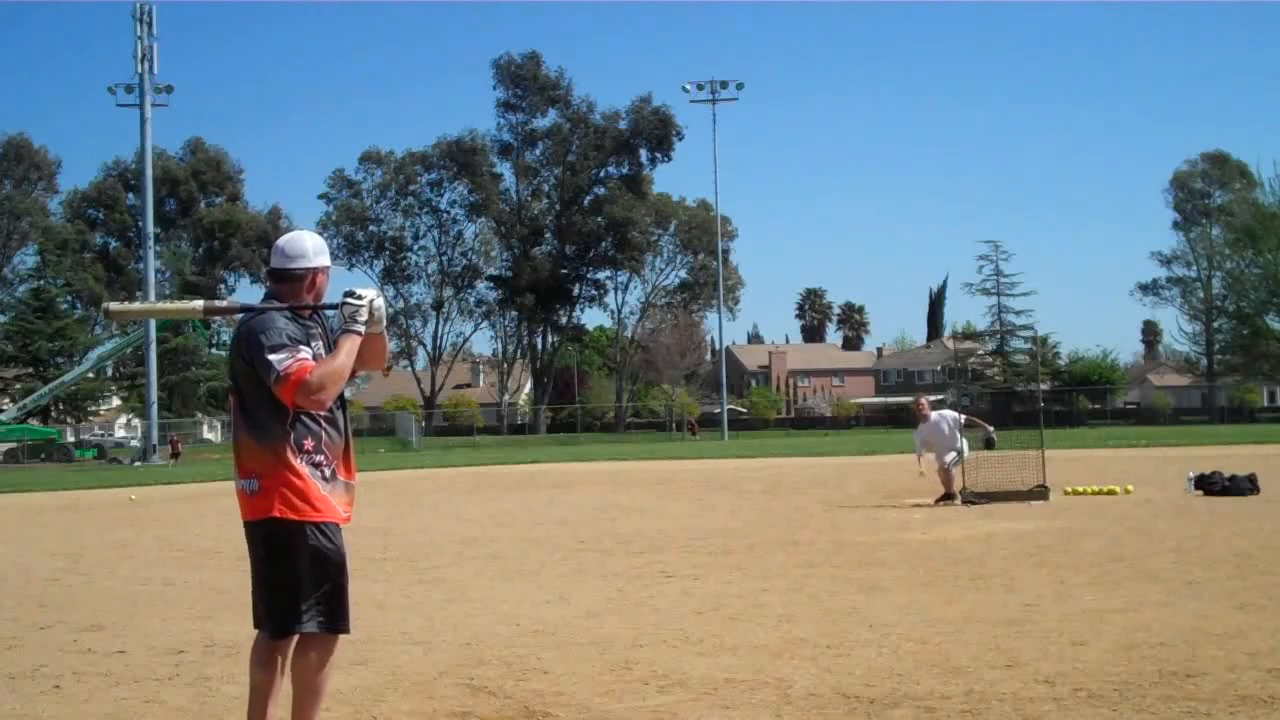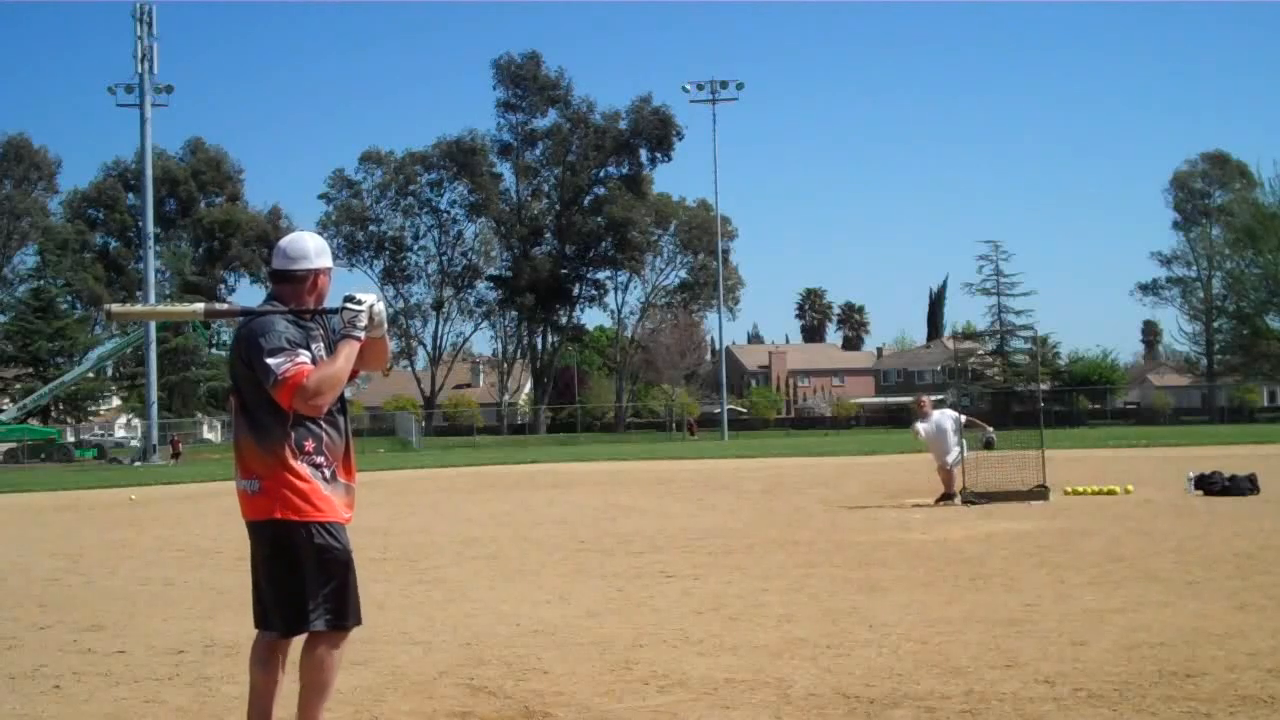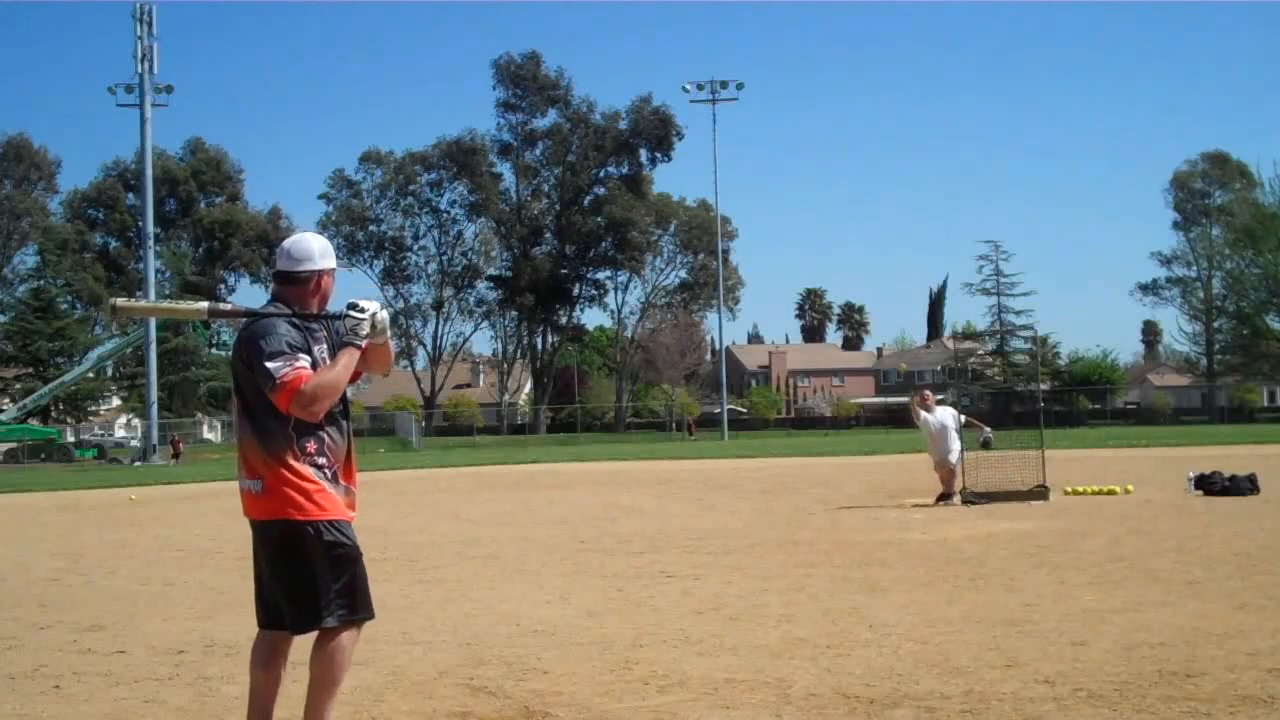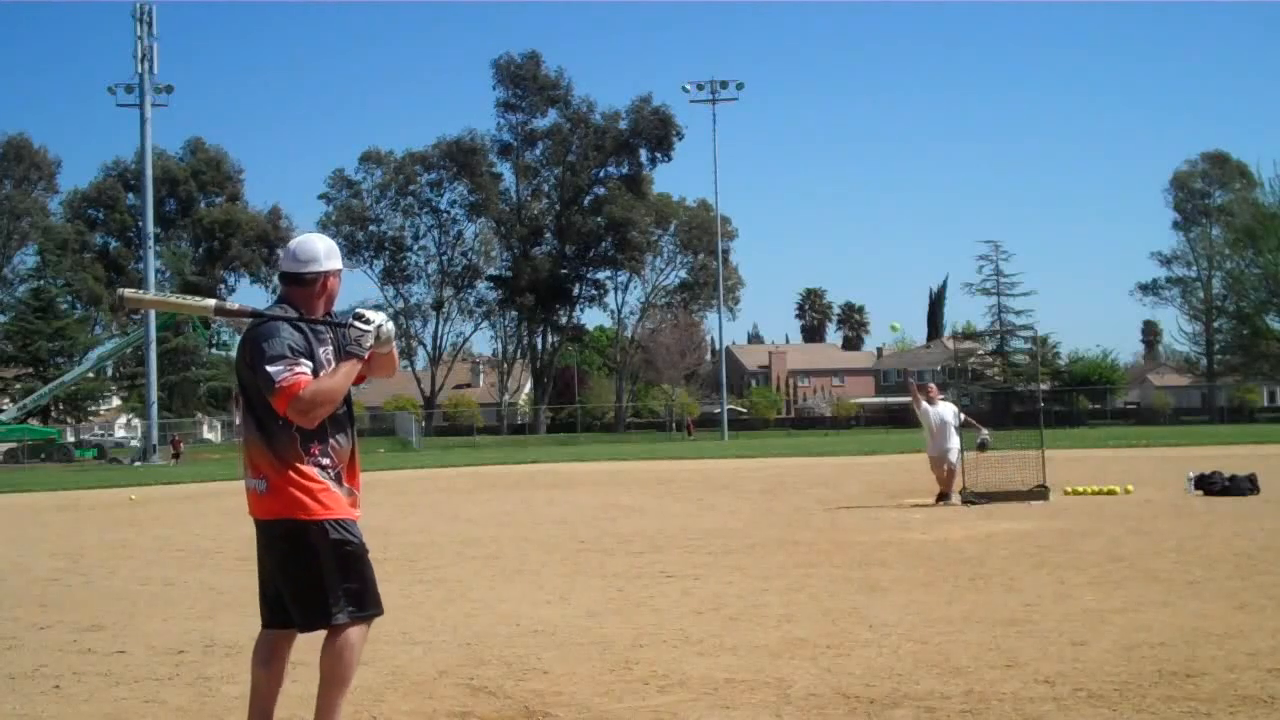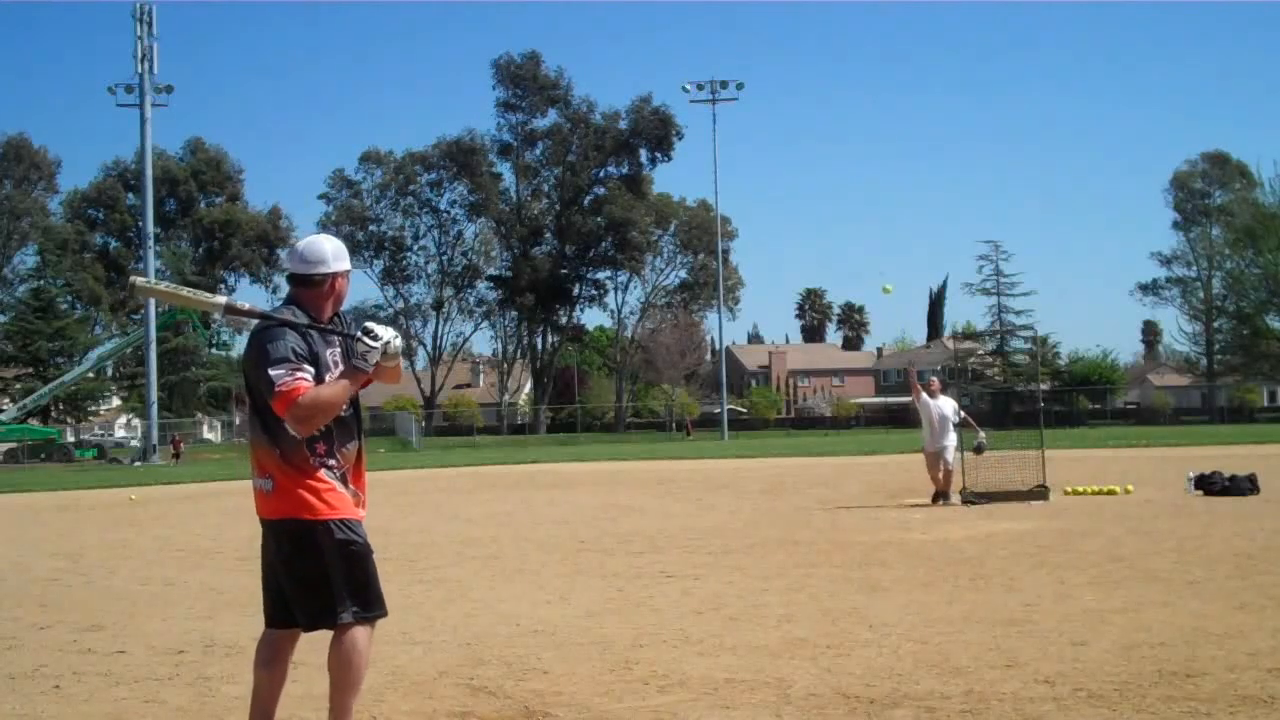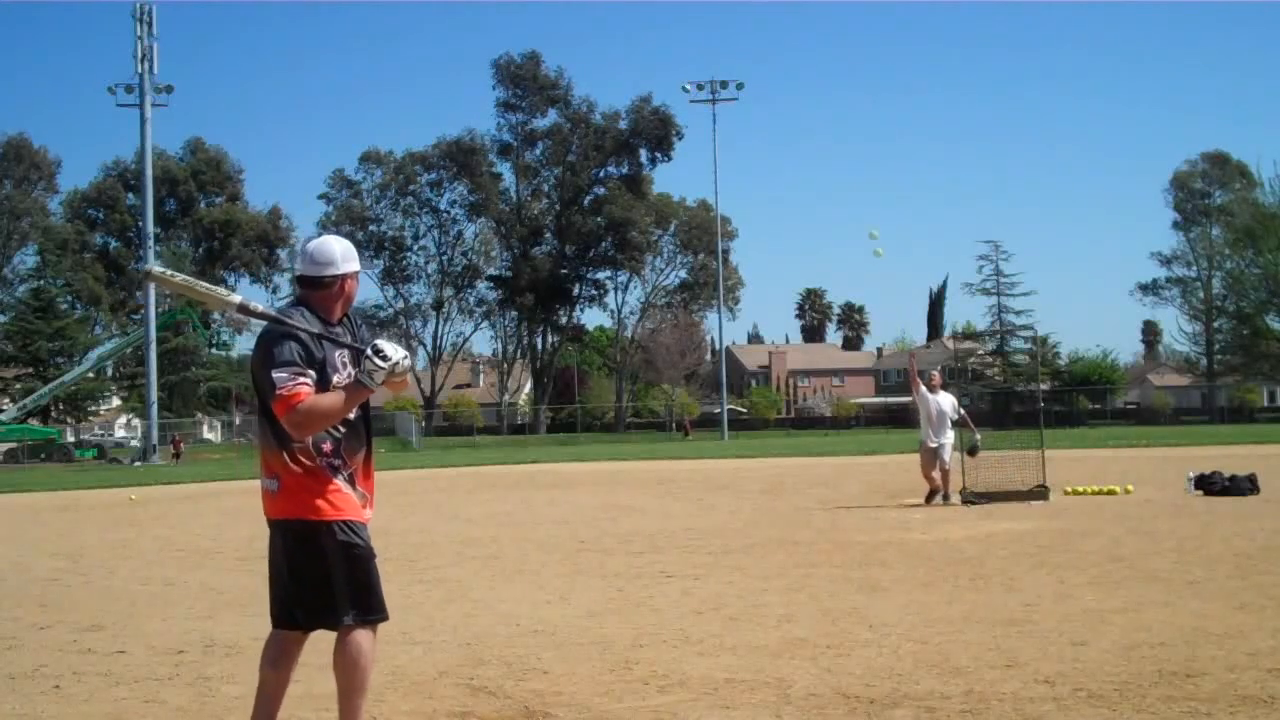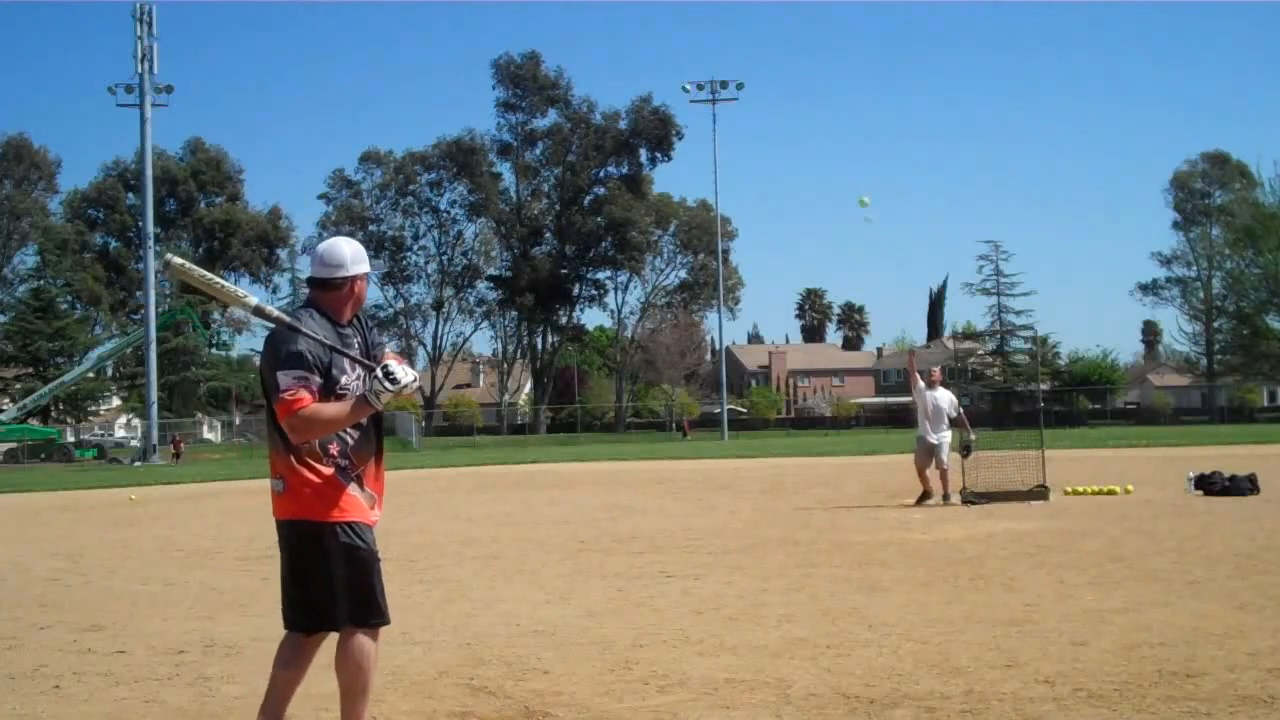
dt=0.3s
person 1, frame 1
left shoulder: (315, 323)
right shoulder: (265, 327)
left elbow: (372, 361)
right elbow: (316, 392)
left wrist: (373, 324)
right wrist: (352, 327)
left hip: (297, 499)
right hip: (292, 499)
left knee: (279, 624)
right knee: (319, 625)
person 1, frame 2
left shoulder: (318, 324)
right shoulder: (266, 330)
left elbow: (375, 362)
right elbow: (313, 397)
left wrist: (374, 327)
right wrist: (351, 333)
left hip: (285, 501)
right hip: (294, 499)
left knee: (279, 624)
right knee: (332, 621)
person 1, frame 3
left shoulder: (321, 326)
right shoulder: (268, 332)
left elbow: (379, 366)
right elbow: (311, 402)
left wrist: (377, 332)
right wrist: (353, 340)
left hip: (286, 501)
right hip: (298, 498)
left knee: (280, 622)
right knee: (343, 616)
person 1, frame 4
left shoulder: (329, 326)
right shoulder: (273, 333)
left elbow: (385, 369)
right elbow: (306, 408)
left wrist: (382, 340)
right wrist: (355, 352)
left hip: (286, 501)
right hip: (302, 497)
left knee: (282, 622)
right knee: (353, 613)
person 1, frame 5
left shoulder: (338, 326)
right shoulder: (279, 335)
left elbow: (391, 377)
right elbow: (303, 415)
left wrist: (388, 352)
right wrist: (359, 367)
left hip: (294, 501)
right hip: (308, 499)
left knee: (285, 622)
right knee: (357, 614)
person 1, frame 6
left shoulder: (347, 327)
right shoulder: (286, 336)
left elbow: (398, 385)
right elbow: (299, 419)
left wrist: (396, 366)
right wrist: (365, 382)
left hip: (317, 499)
right hip: (314, 499)
left knee: (293, 623)
right knee: (360, 617)
person 1, frame 7
left shoulder: (359, 328)
right shoulder: (296, 338)
left elbow: (400, 378)
right elbow: (299, 424)
left wrist: (402, 377)
right wrist: (370, 400)
left hip: (340, 499)
right hip: (321, 504)
left knee: (310, 624)
right knee: (362, 621)
